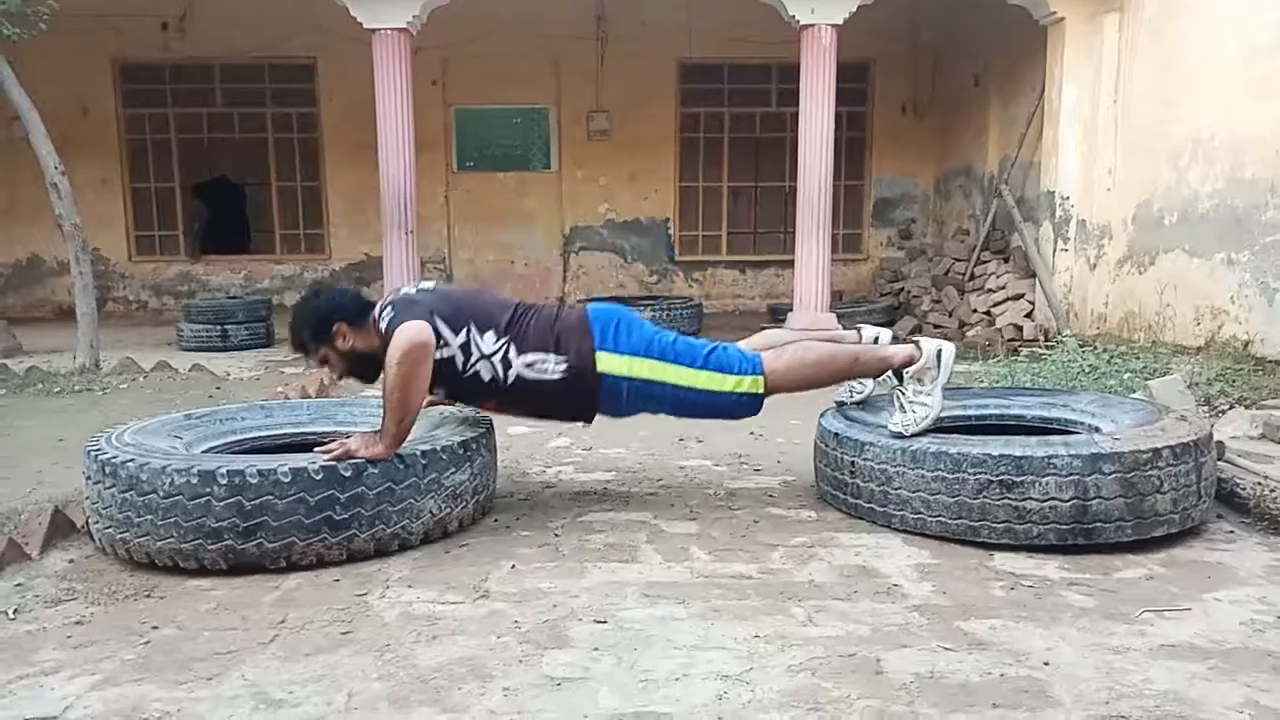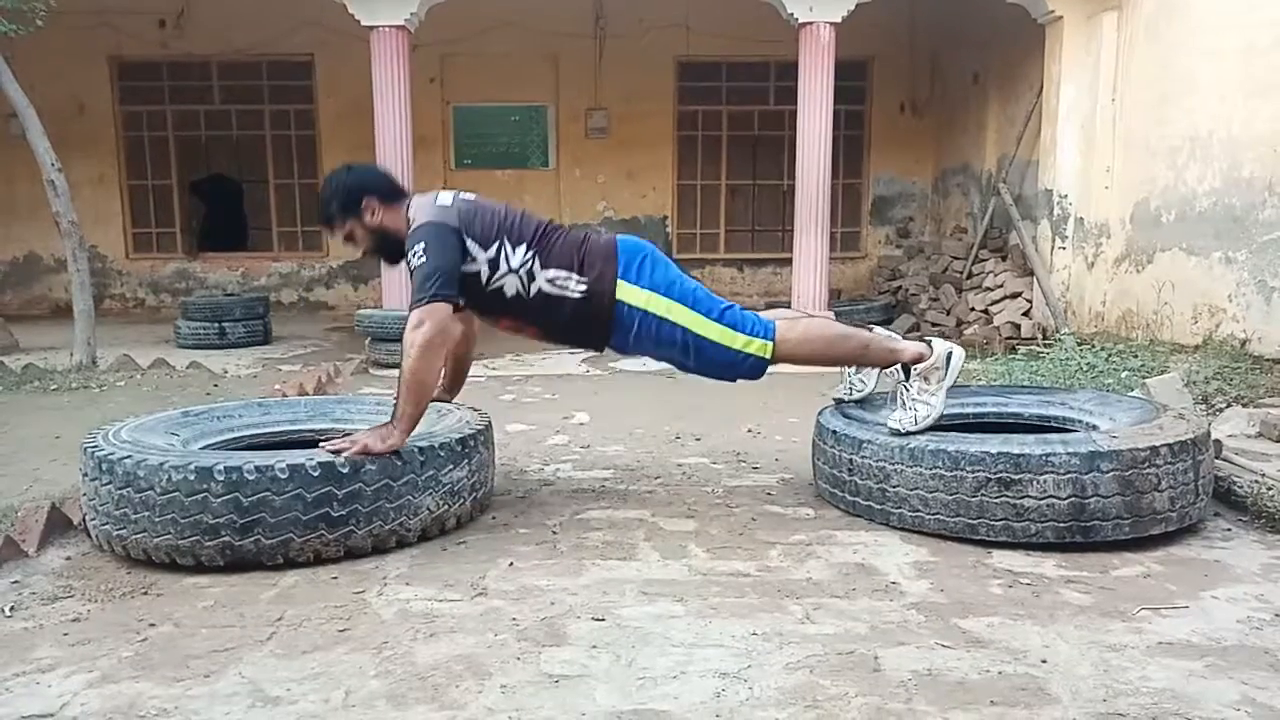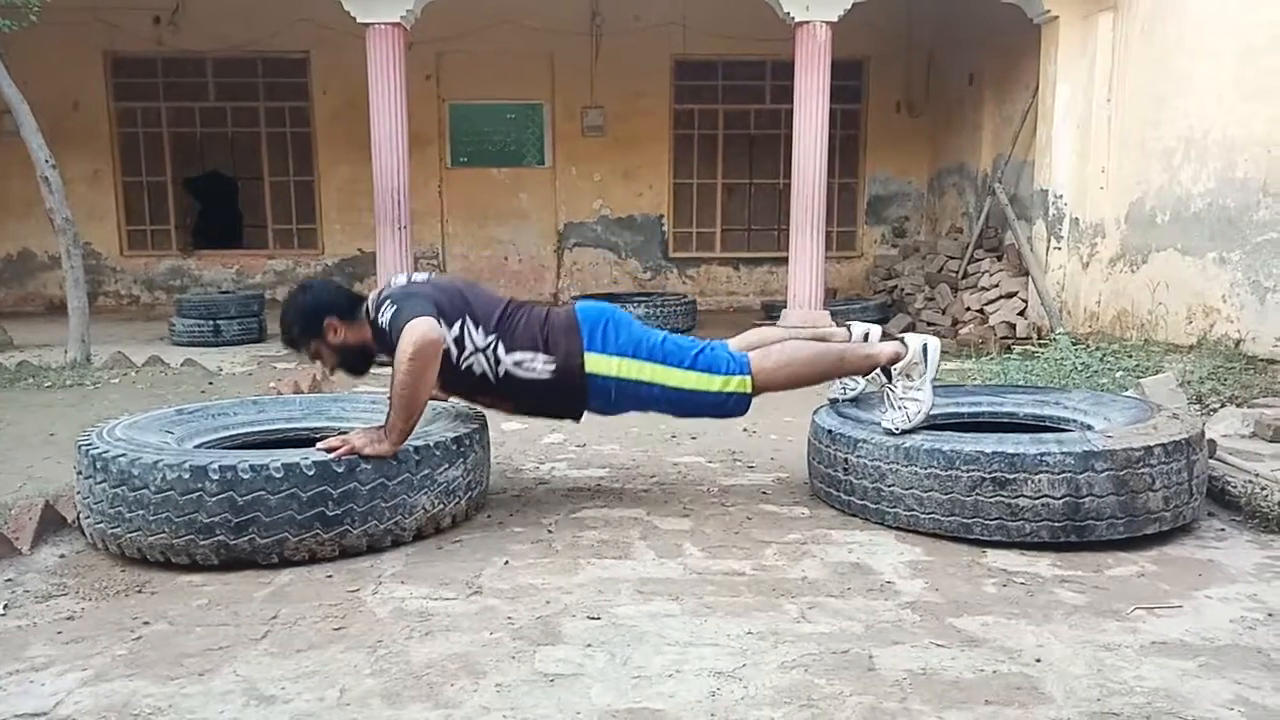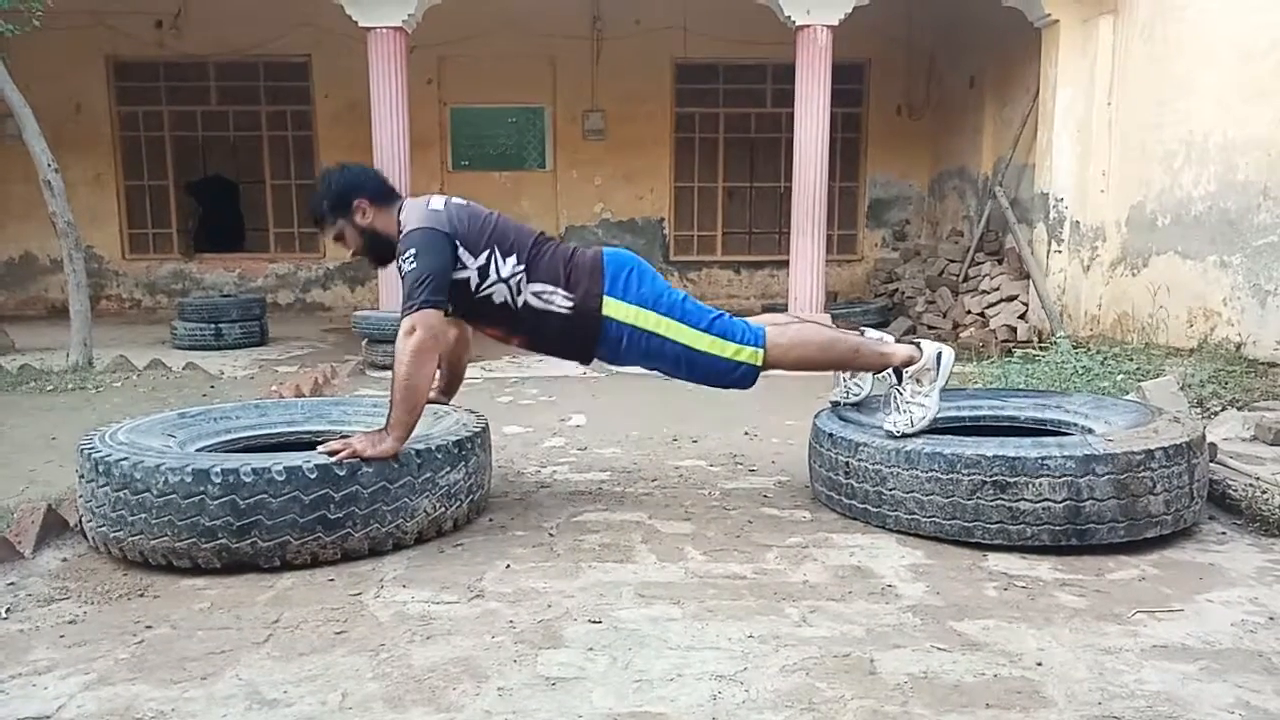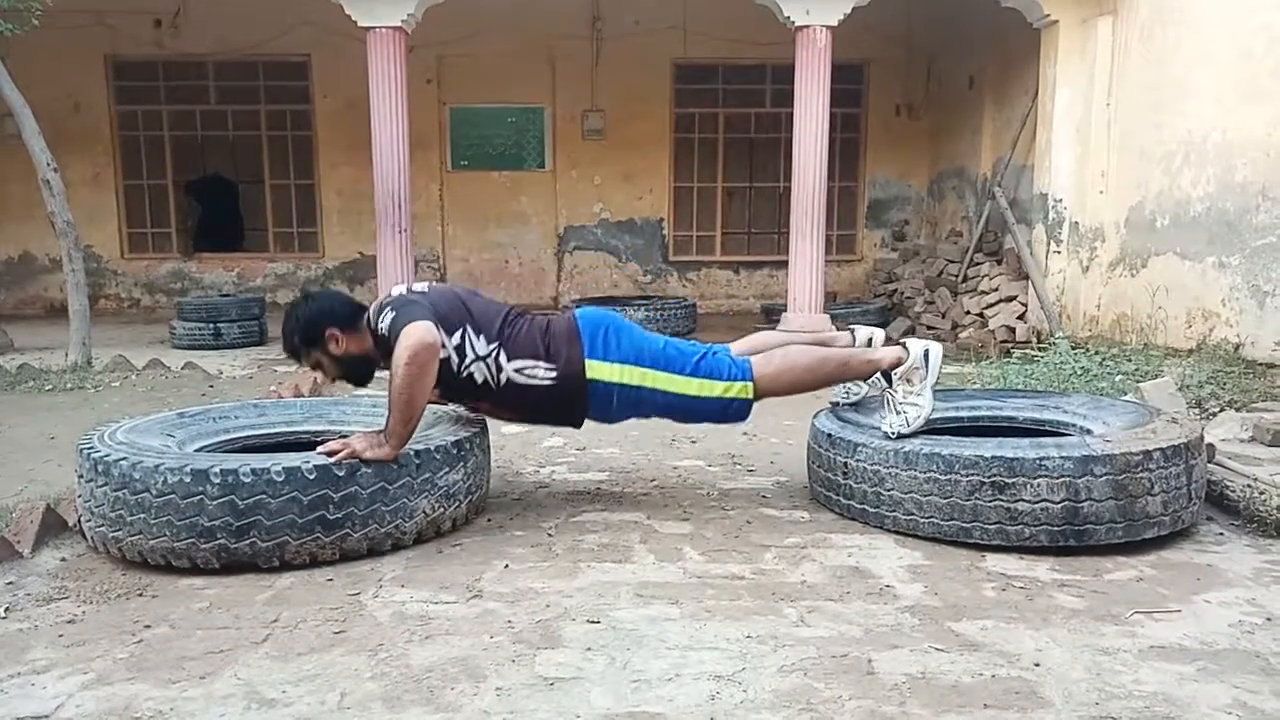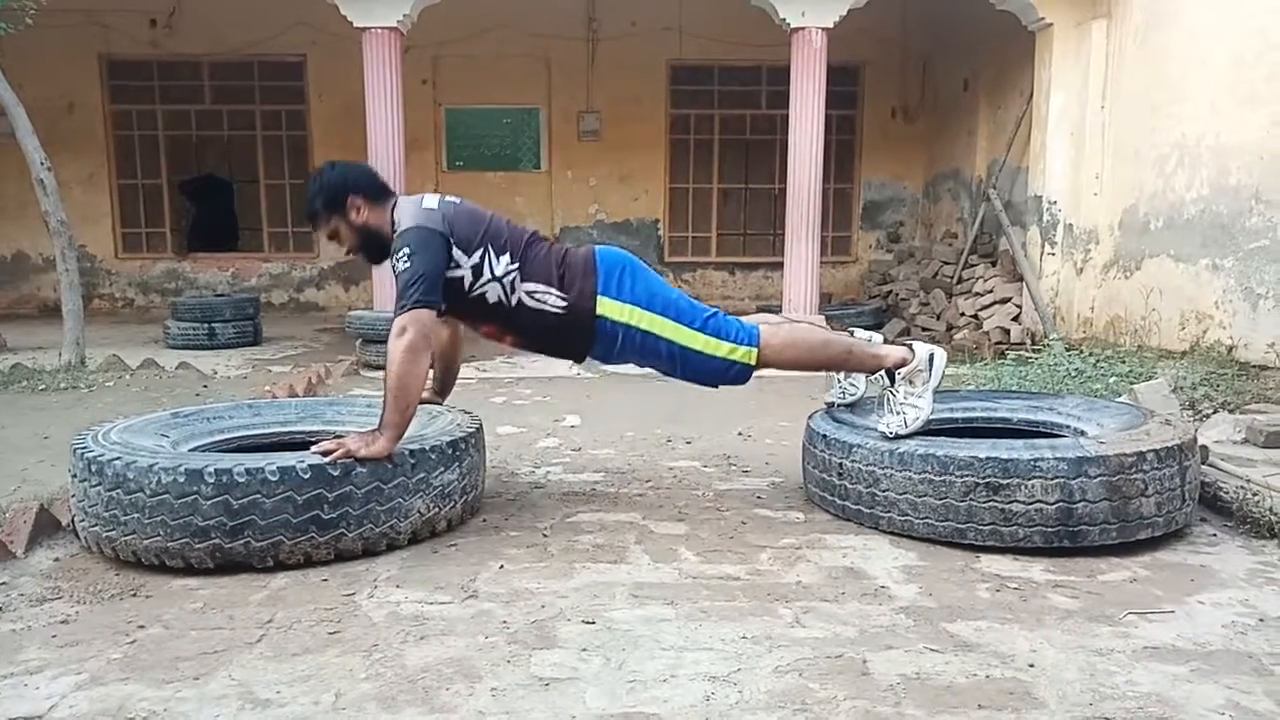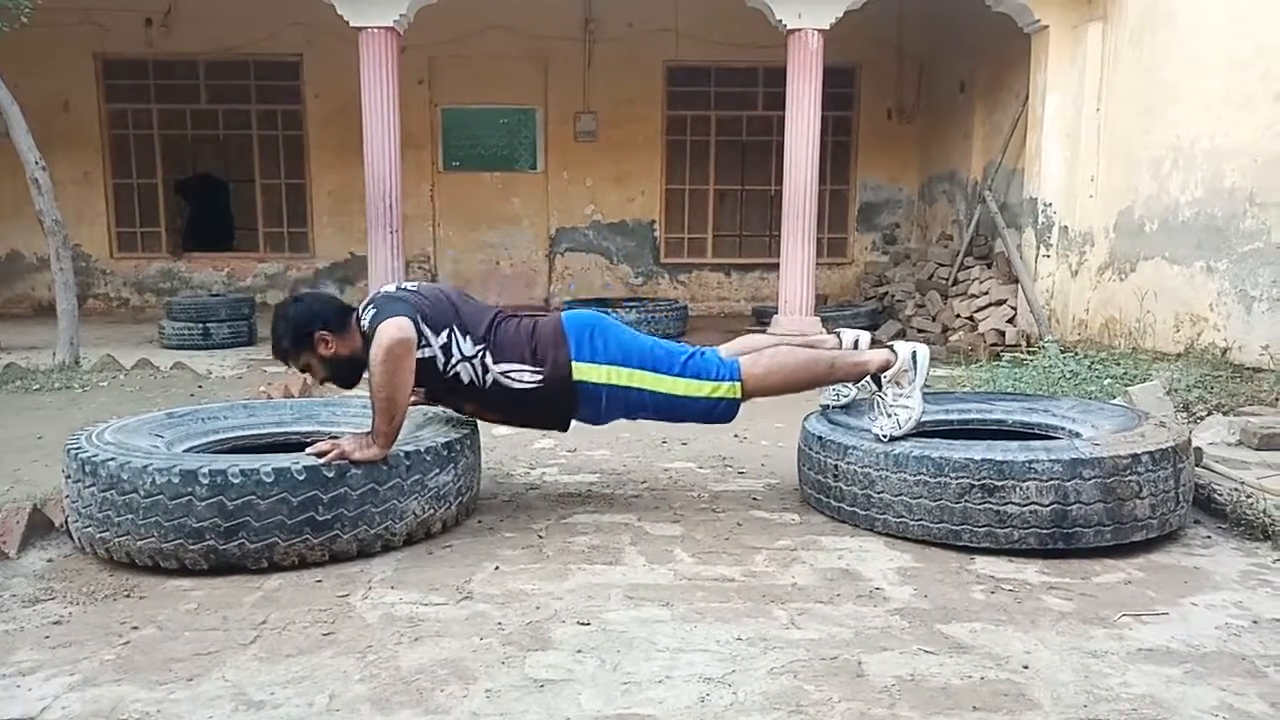
dt=0.5s
person 1, frame 1
left shoulder: (395, 316)
right shoulder: (422, 306)
left elbow: (414, 345)
left wrist: (387, 440)
right wrist: (448, 389)
left hip: (600, 356)
right hip: (592, 344)
left knee: (759, 375)
right knee: (739, 355)
left ankle: (913, 357)
right ankle: (861, 338)
person 1, frame 2
left shoulder: (426, 229)
right shoulder: (442, 221)
left elbow: (430, 329)
right elbow: (463, 317)
left wrist: (396, 432)
right wrist: (447, 391)
left hip: (620, 291)
right hip: (613, 281)
left knee: (763, 343)
right knee: (752, 329)
left ankle: (919, 354)
right ankle: (877, 344)
person 1, frame 3
left shoulder: (390, 309)
right shoulder: (408, 298)
left elbow: (424, 342)
left wrist: (390, 437)
right wrist: (430, 392)
left hip: (589, 356)
right hip: (582, 340)
left knee: (745, 375)
right knee: (728, 356)
left ankle: (899, 354)
right ankle: (851, 336)
person 1, frame 4
left shoulder: (418, 234)
right shoulder: (433, 223)
left elbow: (421, 333)
right elbow: (458, 317)
left wrist: (392, 437)
right wrist: (444, 394)
left hip: (606, 304)
right hip: (602, 294)
left knee: (753, 350)
right knee: (744, 333)
left ankle: (909, 357)
right ankle: (867, 340)
person 1, frame 5
left shoulder: (392, 318)
right shoulder: (409, 306)
left elbow: (421, 346)
left wrist: (390, 441)
right wrist: (431, 396)
left hip: (592, 360)
right hip: (584, 345)
left knee: (747, 378)
right knee: (729, 358)
left ankle: (901, 359)
right ankle: (853, 339)
person 1, frame 6
left shoulder: (411, 232)
right shoulder: (425, 219)
left elbow: (413, 332)
right elbow: (450, 314)
left wrist: (385, 437)
right wrist: (438, 393)
left hip: (601, 301)
right hip: (594, 292)
left knee: (746, 349)
right knee: (736, 334)
left ankle: (901, 359)
right ankle: (862, 343)
person 1, frame 7
left shoulder: (376, 313)
right shoulder: (400, 303)
left elbow: (395, 345)
left wrist: (377, 440)
right wrist: (430, 393)
left hip: (578, 363)
right hip: (571, 346)
left knee: (735, 379)
right knee: (720, 362)
left ankle: (888, 361)
right ankle: (840, 343)
